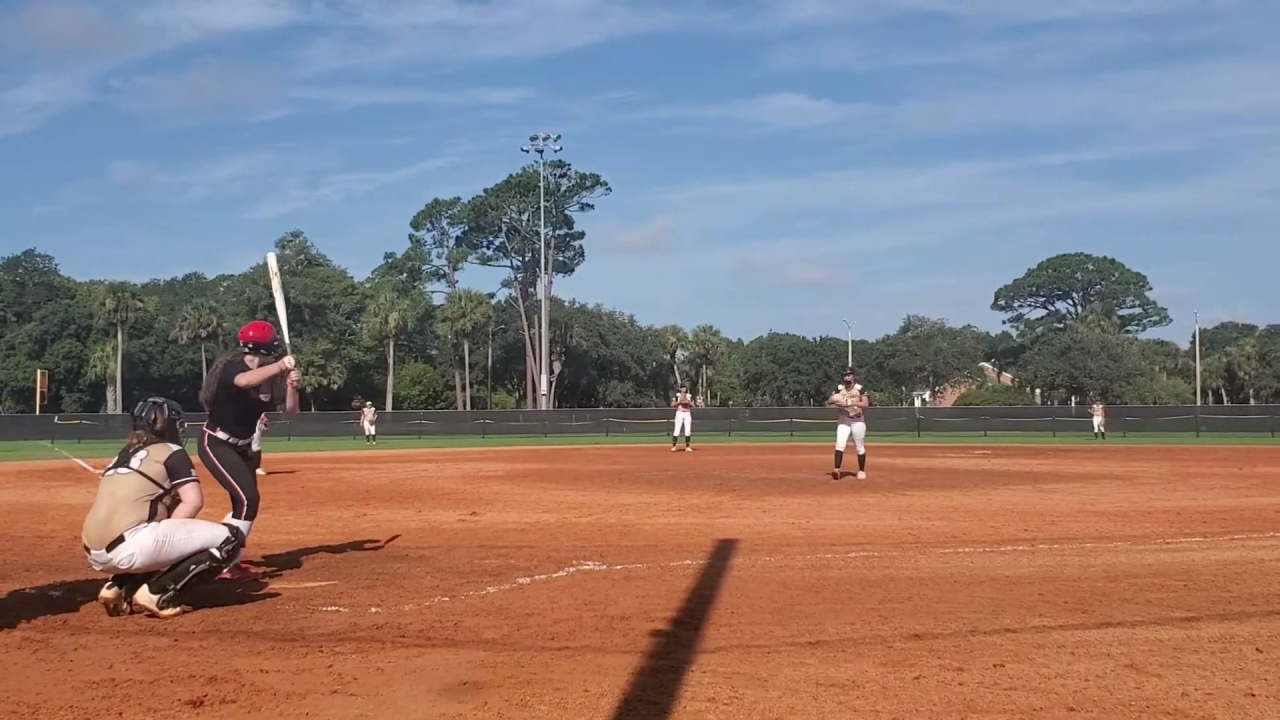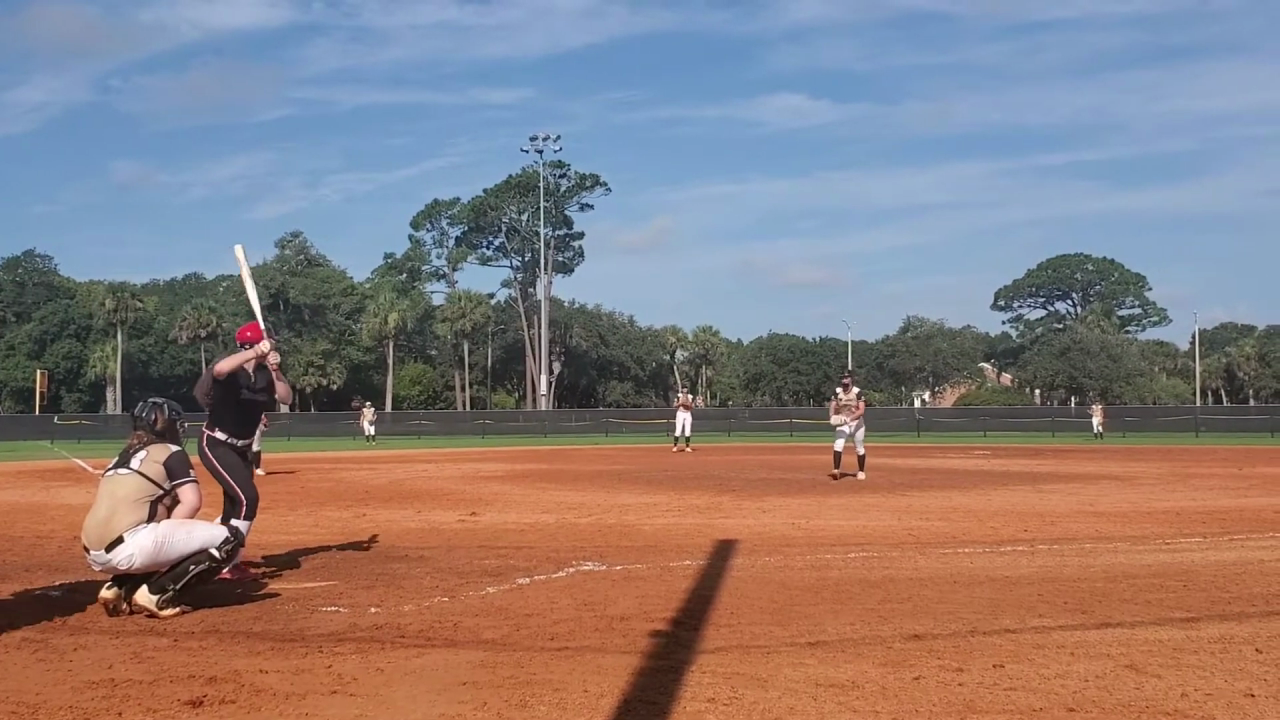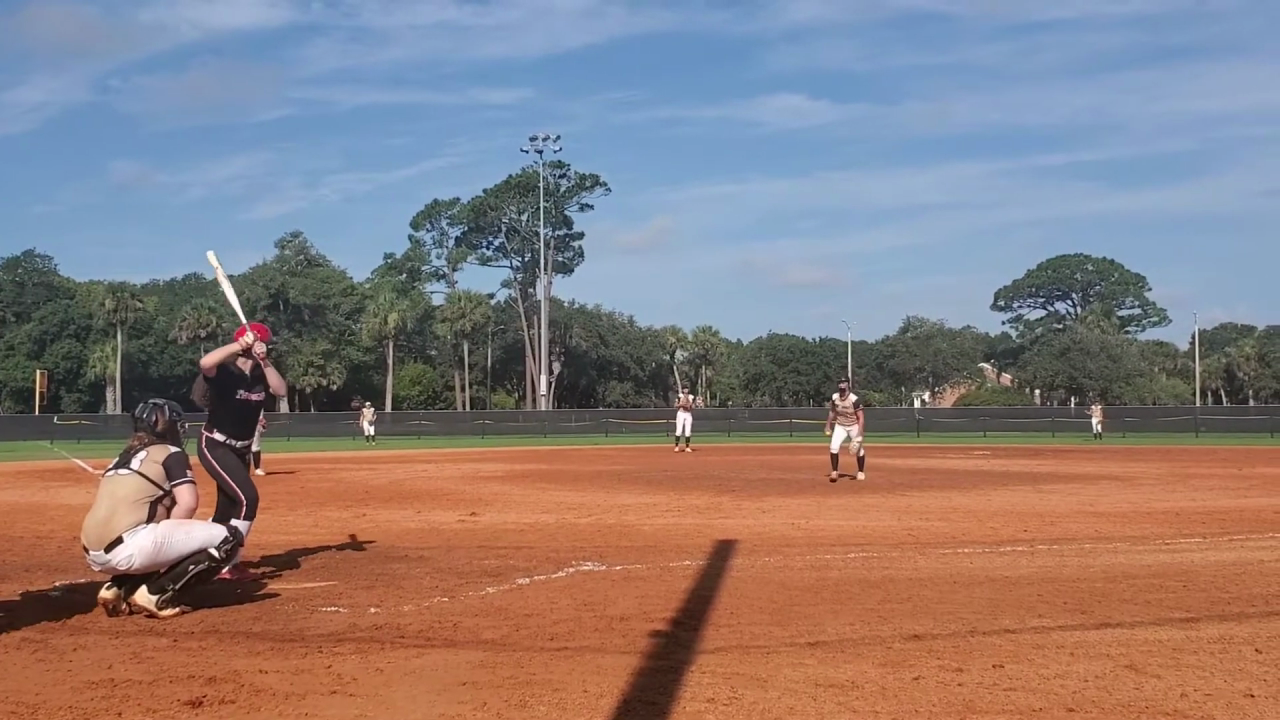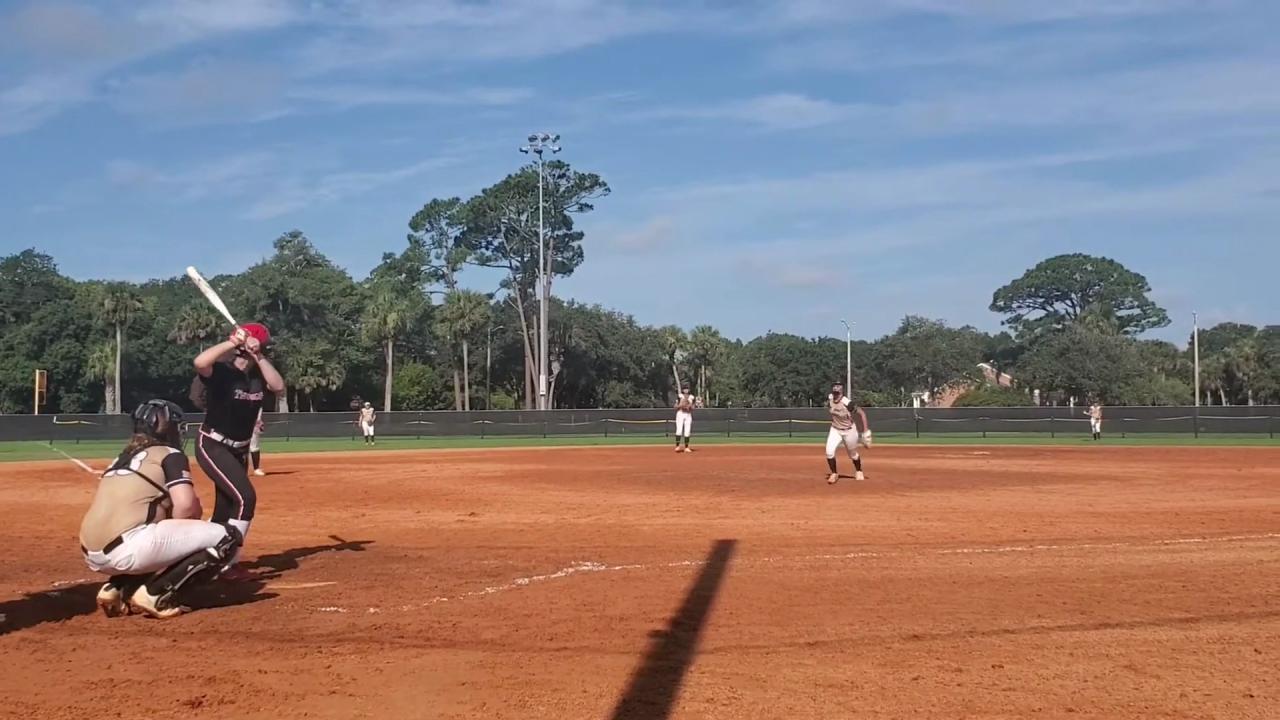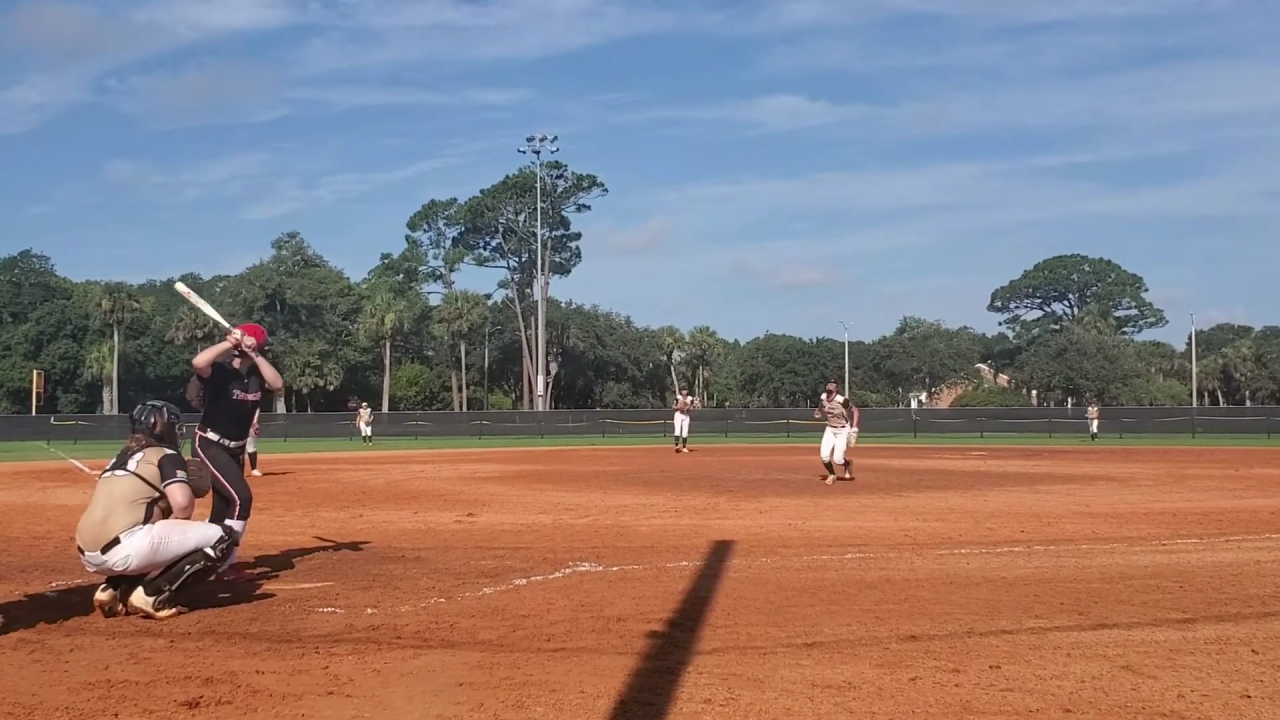
dt=0.1s
person 1, frame 1
left shoulder: (264, 374)
right shoulder: (232, 368)
left elbow: (289, 410)
right elbow: (245, 381)
left wrist: (292, 386)
right wrist: (280, 366)
left hip: (240, 446)
right hip: (216, 444)
left knee: (245, 501)
right knee: (248, 499)
right ankle: (229, 564)
person 1, frame 2
left shoulder: (263, 375)
right shoulder: (231, 373)
left elbow: (285, 399)
right elbow: (218, 368)
left wrist: (275, 369)
right wrist: (255, 352)
left hip: (242, 448)
right hip: (216, 445)
left knee: (234, 507)
right knee: (247, 498)
right ankle: (230, 565)
person 1, frame 3
left shoulder: (260, 373)
right shoulder: (225, 370)
left elbow: (280, 390)
right elbow: (205, 363)
left wrist: (264, 360)
right wrist: (240, 346)
left hip: (241, 449)
right hip: (215, 447)
left knee: (228, 509)
right knee: (247, 498)
right ankle: (229, 565)
person 1, frame 4
left shoulder: (257, 374)
right shoulder: (222, 372)
left elbow: (278, 386)
right elbow: (199, 362)
left wrist: (257, 356)
right wrist: (231, 342)
left hip: (238, 450)
right hip: (213, 446)
left knee: (226, 509)
right knee: (245, 498)
right ankle: (227, 566)
person 1, frame 5
left shoulder: (255, 373)
right shoulder: (220, 372)
left elbow: (277, 384)
right elbow: (198, 362)
left wrist: (254, 354)
right wrist: (228, 342)
left hip: (235, 450)
right hip: (209, 446)
left knee: (223, 511)
right knee: (241, 498)
right ankle: (224, 566)
person 2, frame 1
left shoulder: (125, 455)
right shoulder: (171, 451)
right elbow: (193, 501)
right wrist: (168, 539)
left hip: (96, 553)
right hip: (128, 547)
right knee: (229, 538)
left ankle: (117, 588)
right ankle: (157, 594)
person 2, frame 2
left shoulder: (124, 456)
right shoulder: (171, 452)
right elbow: (191, 503)
right wrist: (168, 535)
left hip: (96, 553)
right hip: (128, 547)
right knee: (229, 538)
left ankle: (117, 589)
right ankle: (157, 594)
person 2, frame 3
left shoulder: (125, 456)
right shoulder: (170, 453)
right elbow: (188, 503)
right wrist: (169, 534)
left hip: (95, 554)
right hip: (127, 548)
right knee: (228, 538)
left ankle: (117, 589)
right ankle: (156, 594)
person 2, frame 4
left shoulder: (124, 457)
right shoulder: (170, 455)
right elbow: (185, 503)
right wrist: (193, 521)
right hip: (127, 548)
left knee: (163, 537)
right knee: (226, 537)
left ankle: (115, 589)
right ankle: (155, 594)
person 2, frame 5
left shoulder: (123, 457)
right shoulder: (166, 455)
right elbow: (182, 502)
right wrist: (184, 519)
right hip: (123, 548)
left knee: (158, 536)
right knee: (222, 537)
left ankle: (113, 590)
right ankle: (153, 596)
